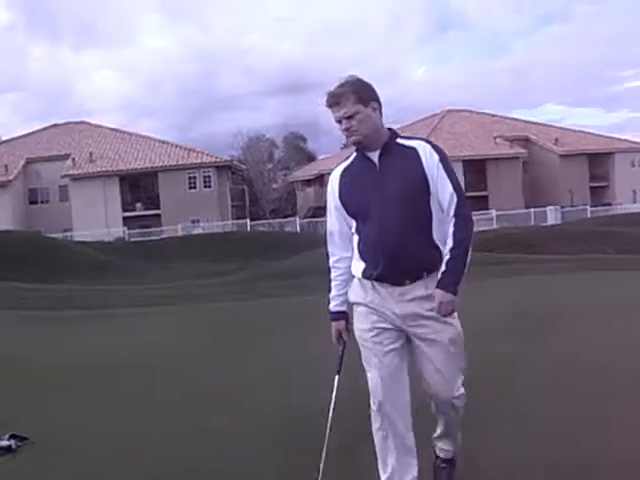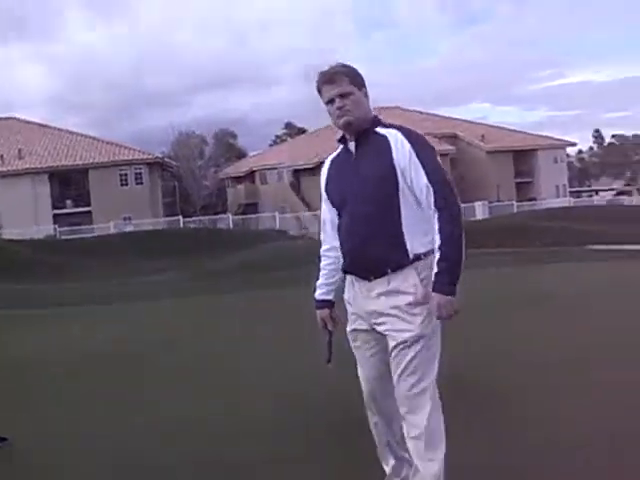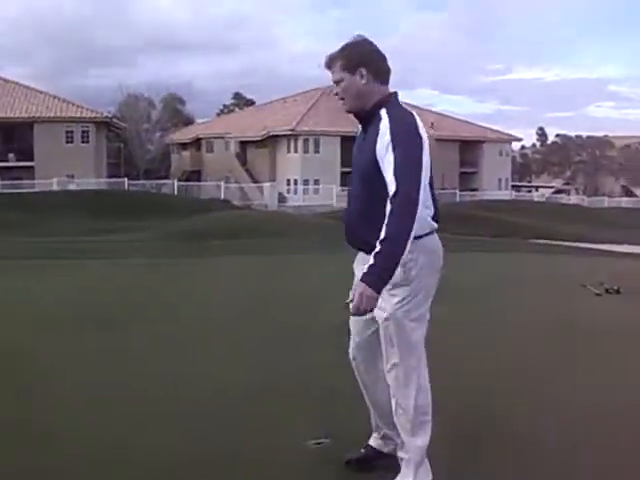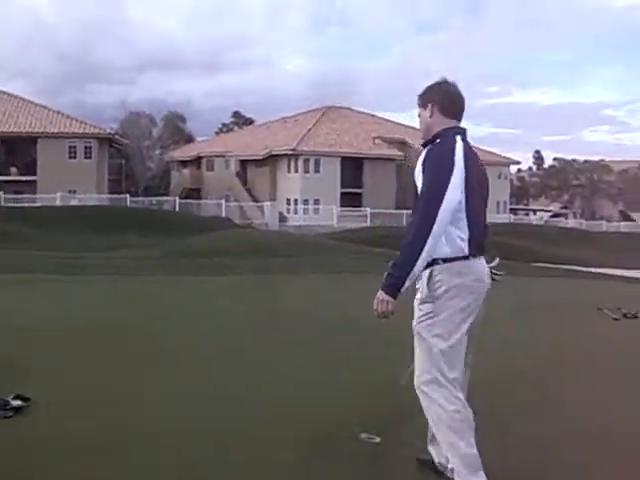
dt=0.4s
person 1, frame 1
left shoulder: (424, 154)
right shoulder: (341, 178)
left elbow: (459, 218)
right elbow: (340, 247)
left wrist: (450, 282)
right wrist: (338, 307)
left hip: (428, 291)
right hip: (372, 298)
left knee: (445, 388)
right knee: (385, 400)
left ankle: (446, 447)
person 1, frame 2
left shoulder: (402, 143)
right shoulder: (332, 167)
left elbow: (446, 209)
right elbow: (332, 238)
left wrist: (446, 283)
right wrist: (324, 295)
left hip: (409, 287)
right hip: (359, 293)
left knee: (414, 398)
right knee: (376, 397)
person 1, frame 3
left shoulder: (399, 125)
right shoulder: (369, 127)
left elbow: (406, 205)
left wrist: (376, 278)
left hip: (403, 263)
right hip: (372, 260)
left knee: (403, 368)
right knee: (363, 353)
right ankle: (386, 440)
person 1, frame 4
left shoulder: (439, 152)
right shoulder: (467, 154)
left elbow: (427, 224)
left wrist: (392, 284)
left hip: (447, 277)
right hip: (468, 270)
left knee: (436, 381)
right knee: (444, 375)
